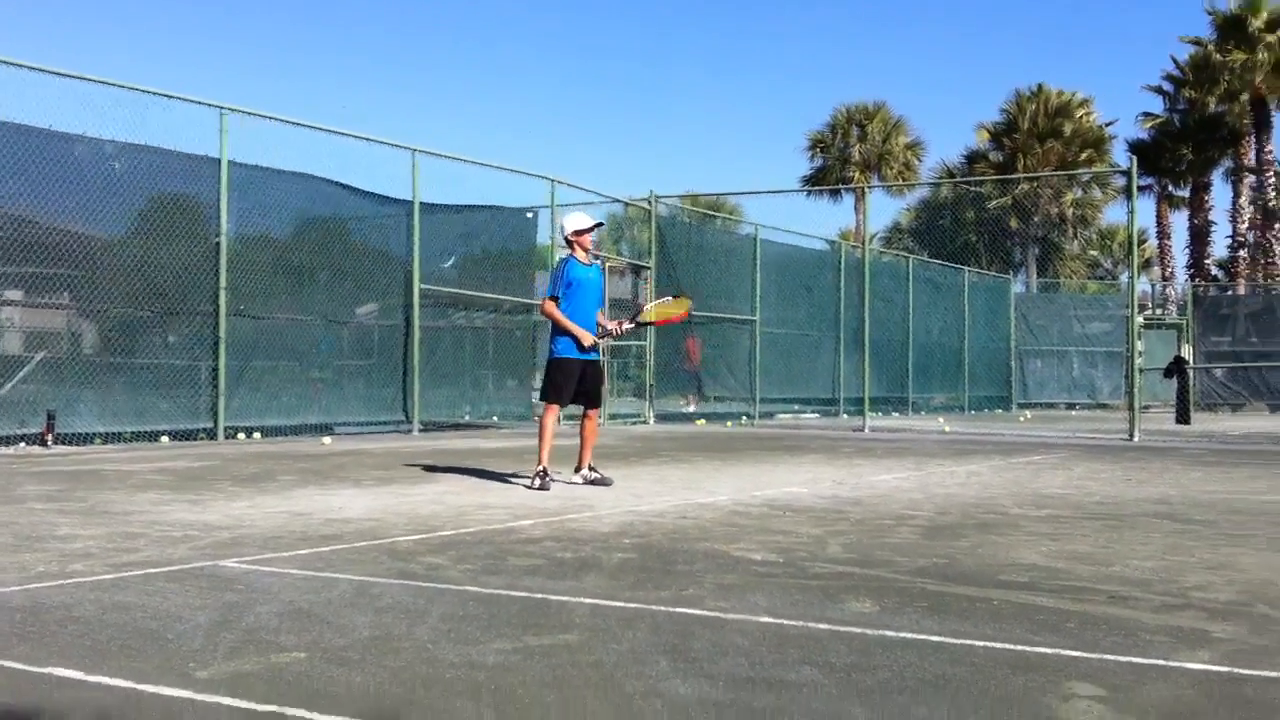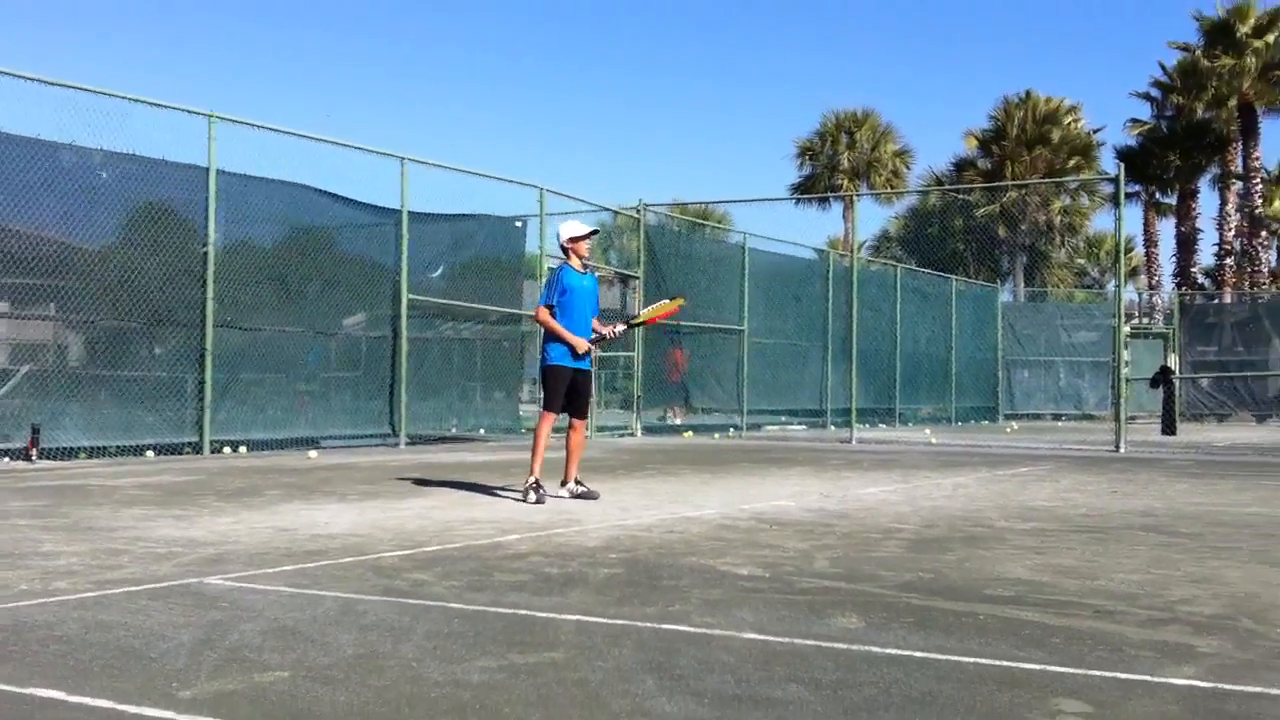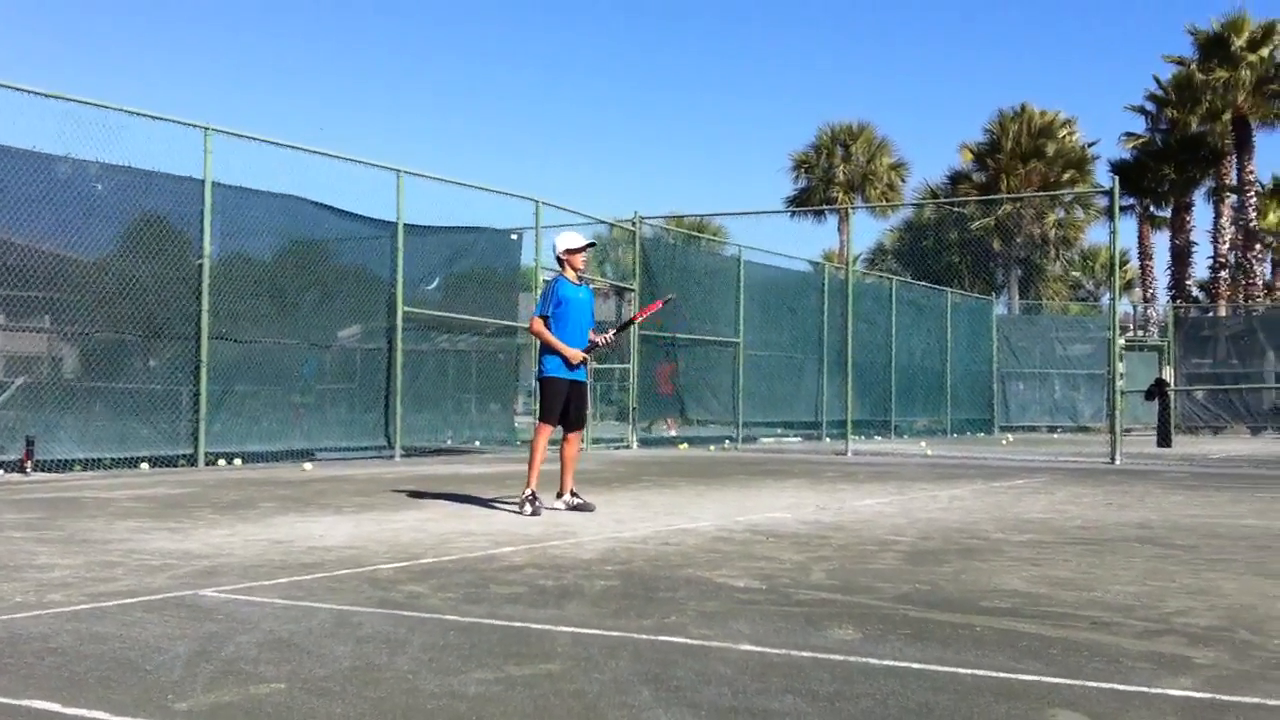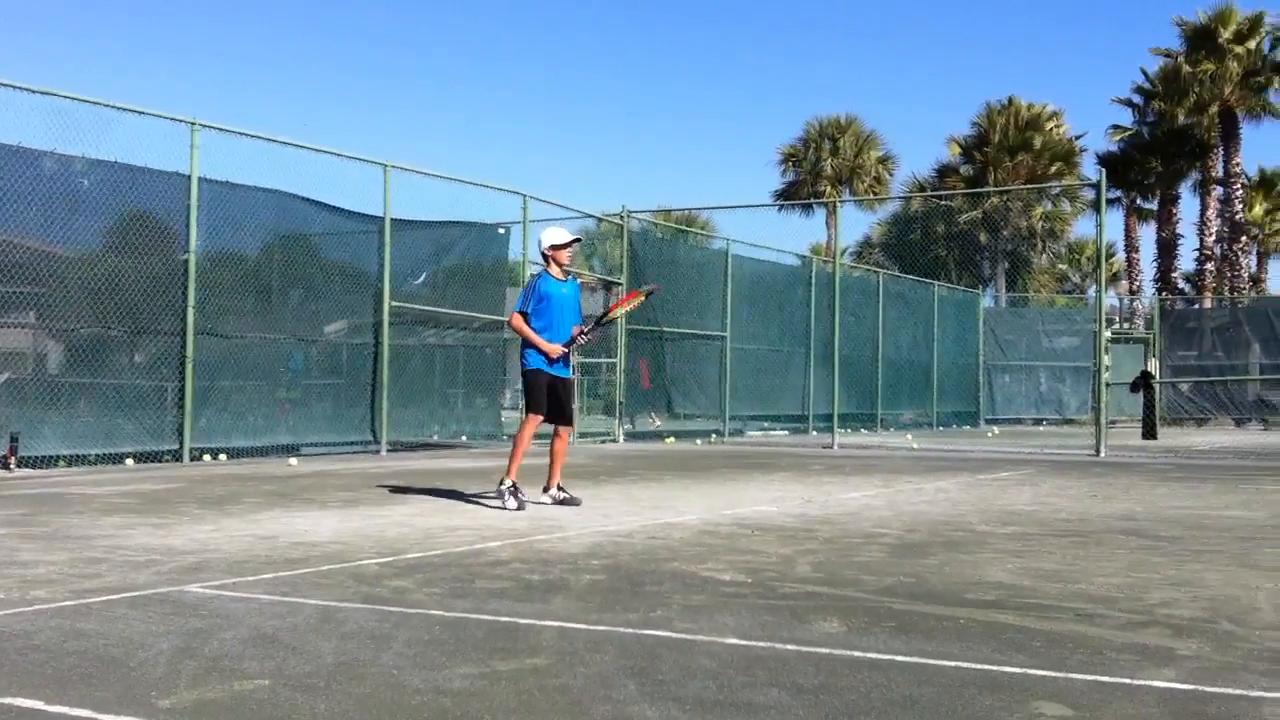
dt=0.2s
person 1, frame 1
left shoulder: (597, 270)
right shoulder: (566, 267)
right elbow: (547, 307)
left wrist: (607, 324)
right wrist: (579, 332)
left hip: (590, 352)
right hip: (566, 349)
left knee: (593, 410)
right knee: (553, 406)
left ankle: (584, 468)
right ankle: (542, 468)
person 1, frame 2
left shoulder: (591, 279)
right shoulder: (560, 274)
right elbow: (541, 314)
left wrist: (602, 329)
right wrist: (573, 339)
left hip: (582, 360)
right hip: (558, 357)
left knee: (579, 420)
right knee: (549, 414)
left ankle: (570, 482)
right ankle: (533, 480)
person 1, frame 3
left shoulder: (587, 291)
right shoulder: (556, 286)
right elbow: (535, 325)
left wrist: (598, 338)
right wrist: (566, 350)
left hip: (578, 372)
right hip: (555, 368)
left knee: (573, 432)
right knee: (546, 426)
left ankle: (566, 494)
right ankle: (530, 492)
person 1, frame 4
left shoulder: (573, 286)
right shoulder: (539, 282)
right elbow: (515, 320)
left wrist: (578, 335)
right wrist: (545, 345)
left hip: (562, 367)
right hip: (537, 362)
left knee: (564, 428)
right knee: (534, 418)
left ankle: (553, 488)
right ankle: (509, 482)
